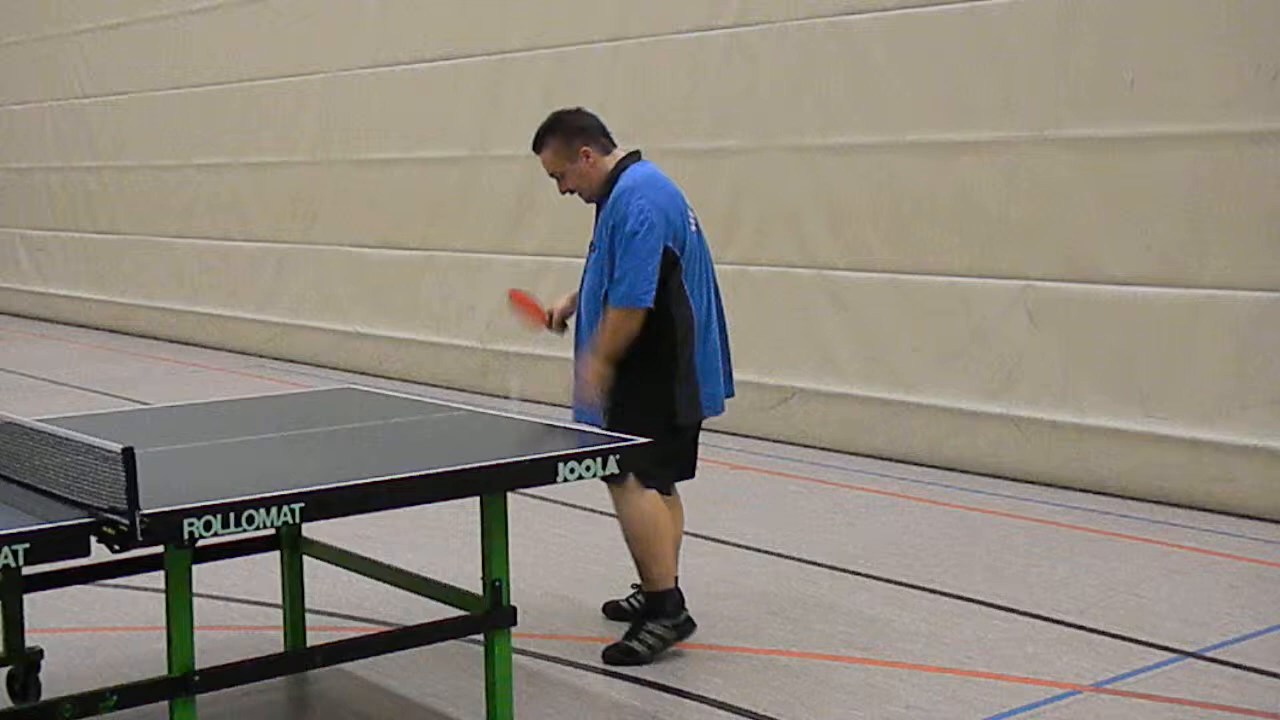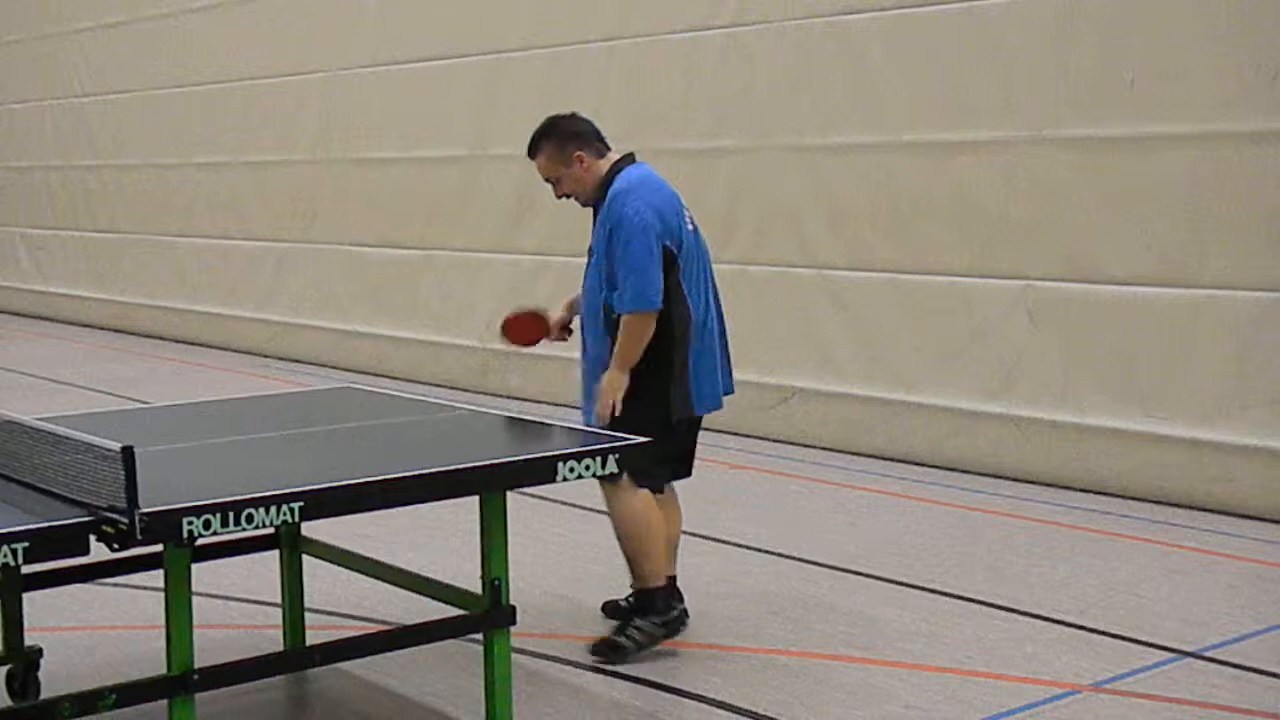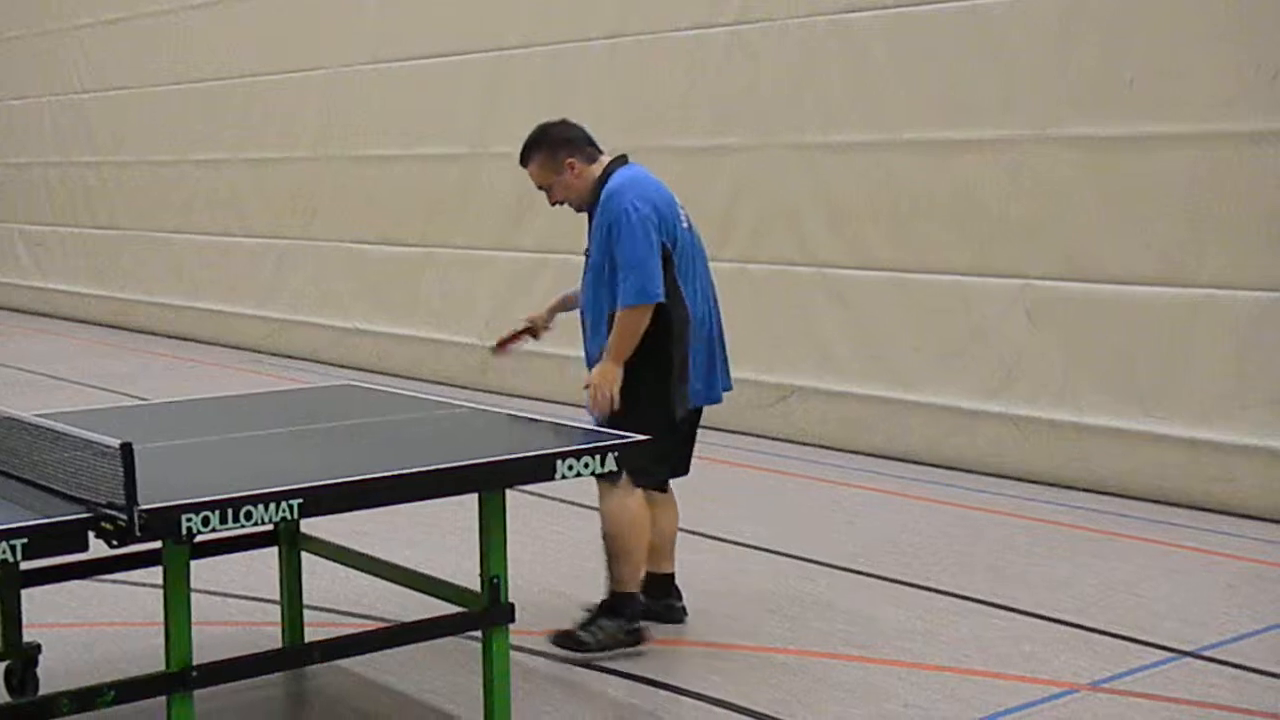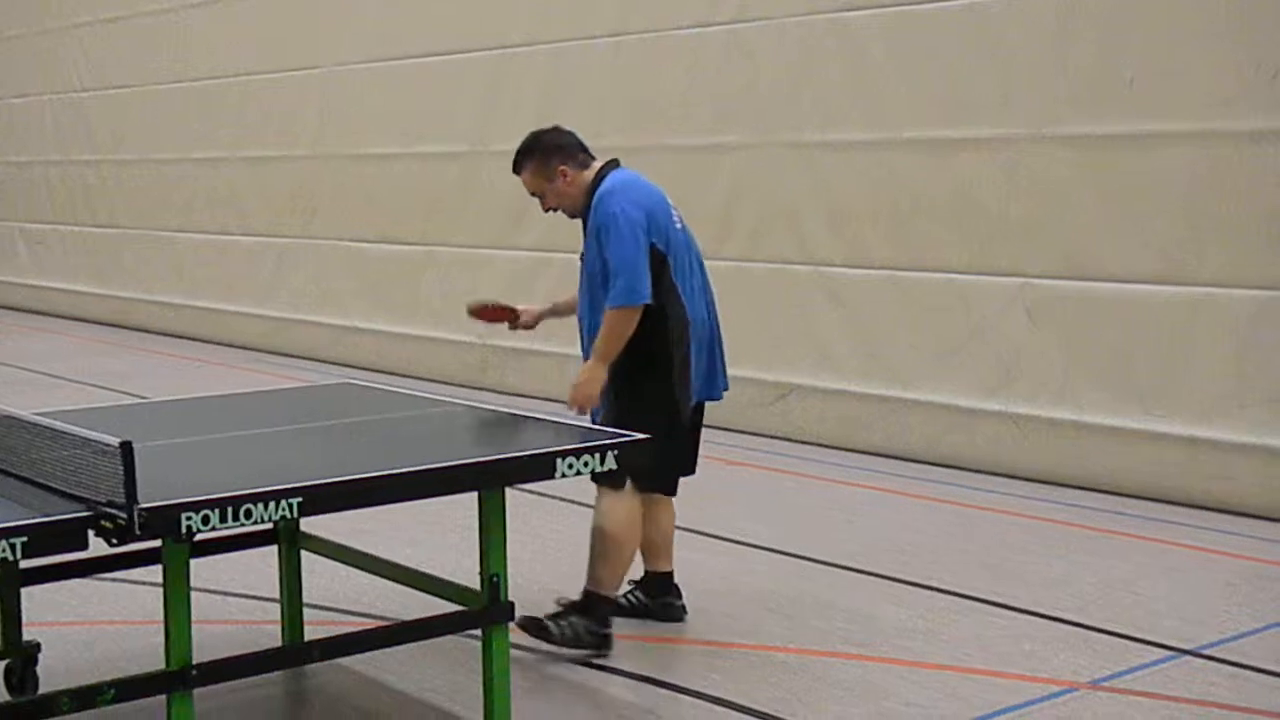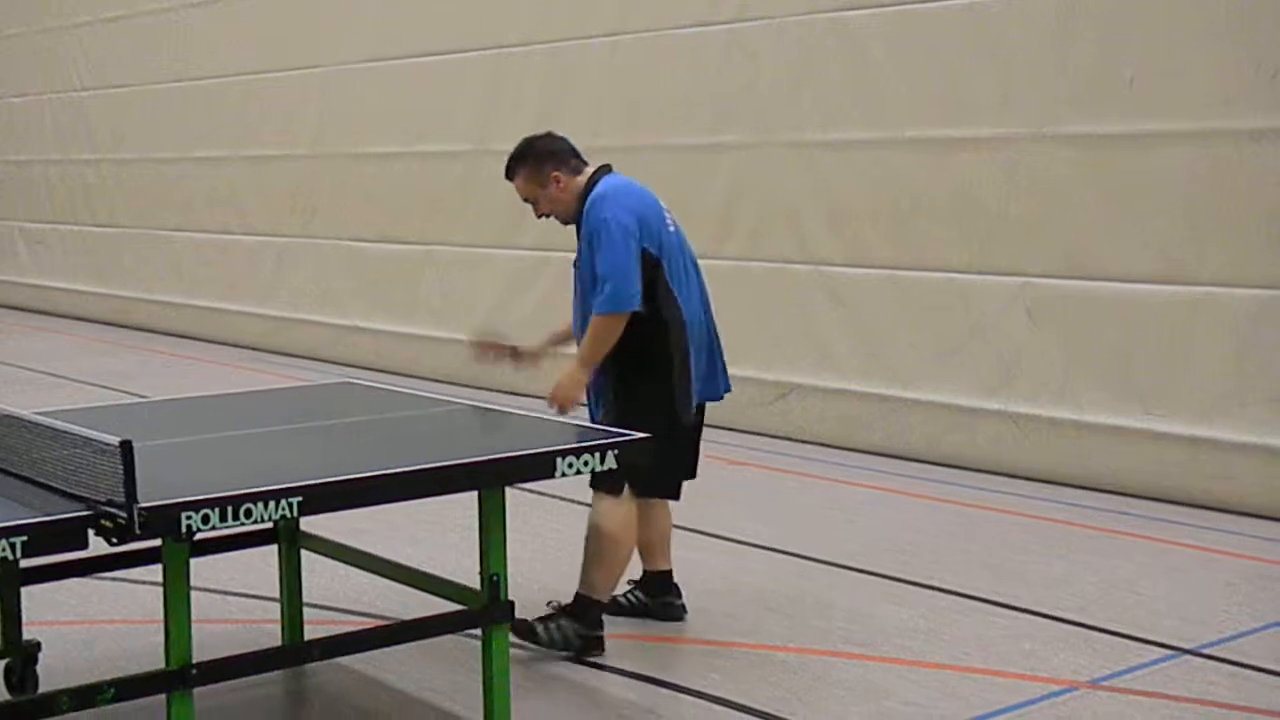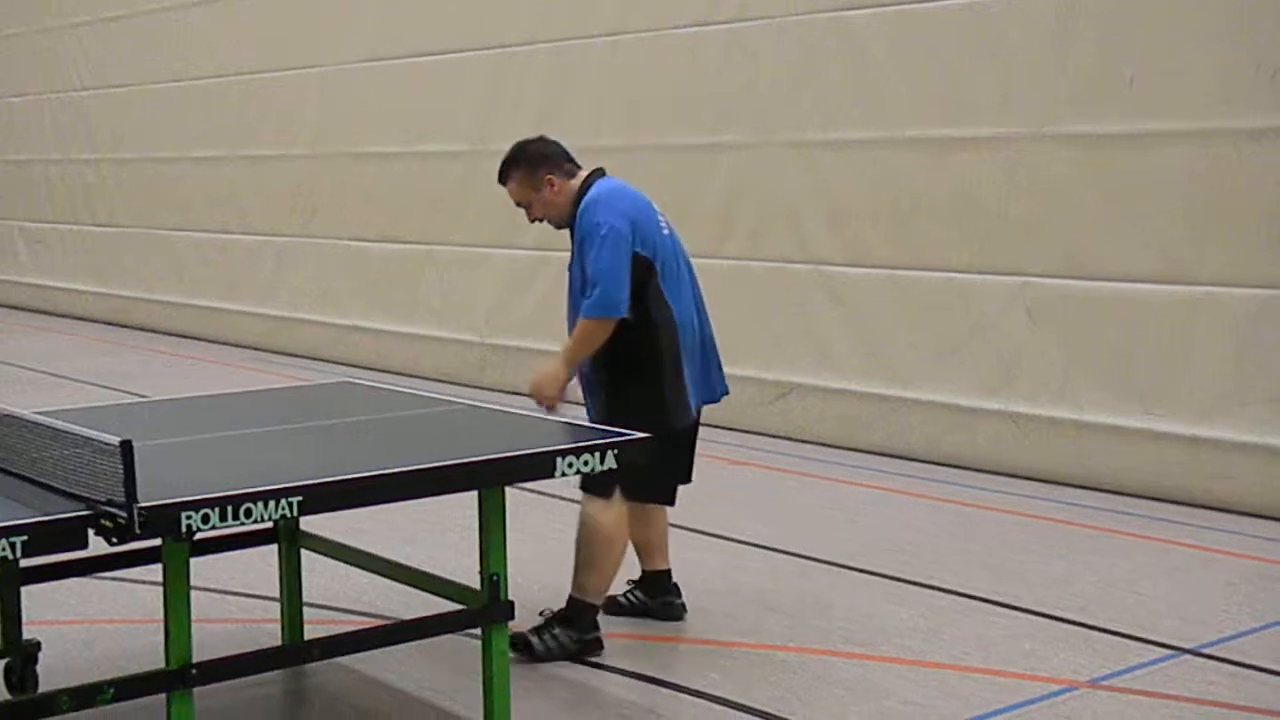
dt=0.1s
person 1, frame 1
left shoulder: (635, 198)
right shoulder: (633, 188)
left elbow: (635, 301)
right elbow: (621, 277)
left wrist: (595, 364)
right wrist: (575, 300)
left hip: (654, 372)
right hip: (671, 370)
left knee: (632, 481)
right knee: (654, 480)
left ankle: (665, 609)
right ankle: (661, 593)
person 1, frame 2
left shoulder: (631, 199)
right shoulder: (627, 190)
left elbow: (643, 302)
left wrist: (617, 371)
right wrist: (574, 307)
left hip: (654, 371)
right hip: (672, 370)
left knee: (625, 479)
right knee: (650, 480)
left ankle: (654, 605)
right ankle: (662, 592)
person 1, frame 3
left shoulder: (625, 198)
right shoulder: (624, 192)
left elbow: (641, 296)
right elbow: (614, 286)
left wrist: (610, 365)
right wrist: (555, 306)
left hip: (653, 370)
right hip: (670, 369)
left knee: (621, 479)
right knee: (649, 477)
left ankle: (621, 612)
right ankle: (660, 589)
person 1, frame 4
left shoulder: (616, 201)
right shoulder: (618, 194)
left elbow: (629, 299)
right elbow: (609, 290)
left wrist: (596, 366)
right wrist: (544, 311)
left hip: (651, 371)
right hip: (668, 370)
left knee: (618, 481)
right knee: (648, 479)
left ankle: (593, 612)
right ankle: (660, 588)
person 1, frame 5
left shoulder: (609, 208)
right shoulder: (614, 199)
left elbow: (616, 306)
right elbow: (606, 301)
left wrist: (580, 373)
right wrist: (545, 345)
left hip: (651, 375)
right hip: (664, 372)
left knee: (616, 486)
right knee: (643, 482)
left ankle: (583, 616)
right ankle: (657, 588)
person 1, frame 6
left shoulder: (600, 211)
right shoulder: (607, 203)
left elbow: (605, 310)
left wrist: (562, 370)
right wrist: (565, 364)
left hip: (642, 378)
right hip: (663, 374)
left knee: (606, 489)
right knee: (640, 483)
left ankle: (579, 621)
right ankle: (658, 587)
